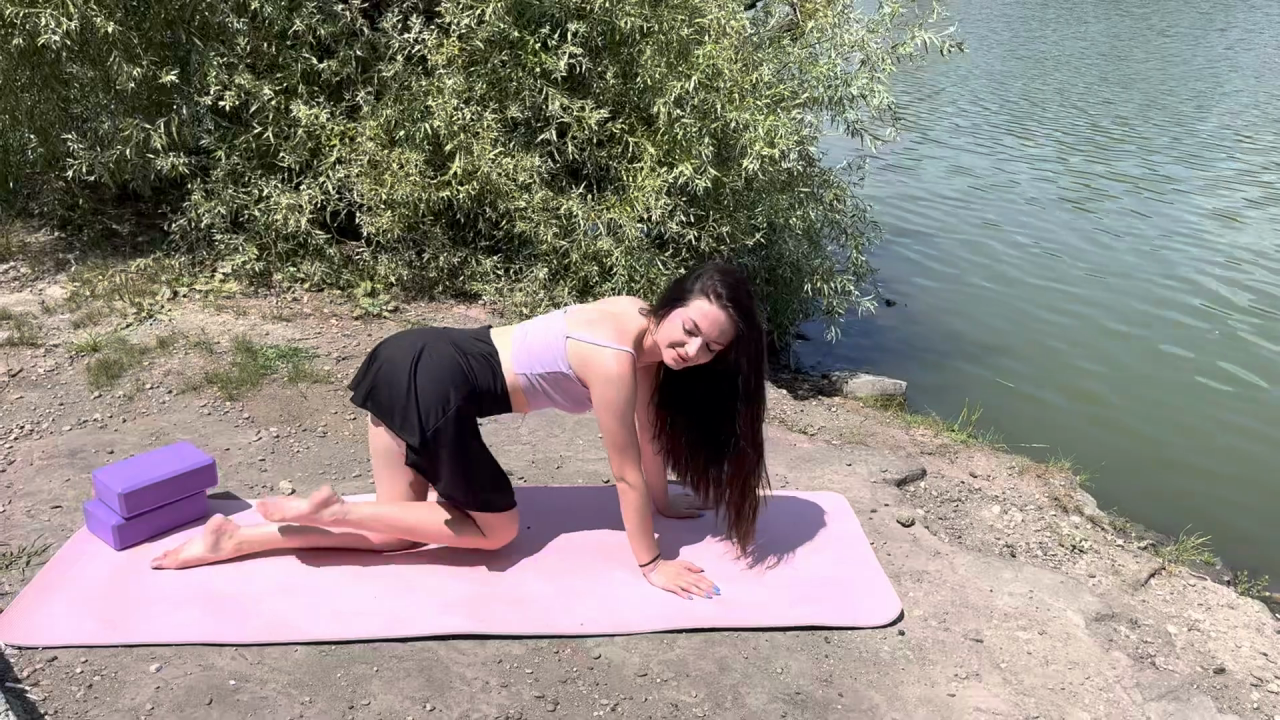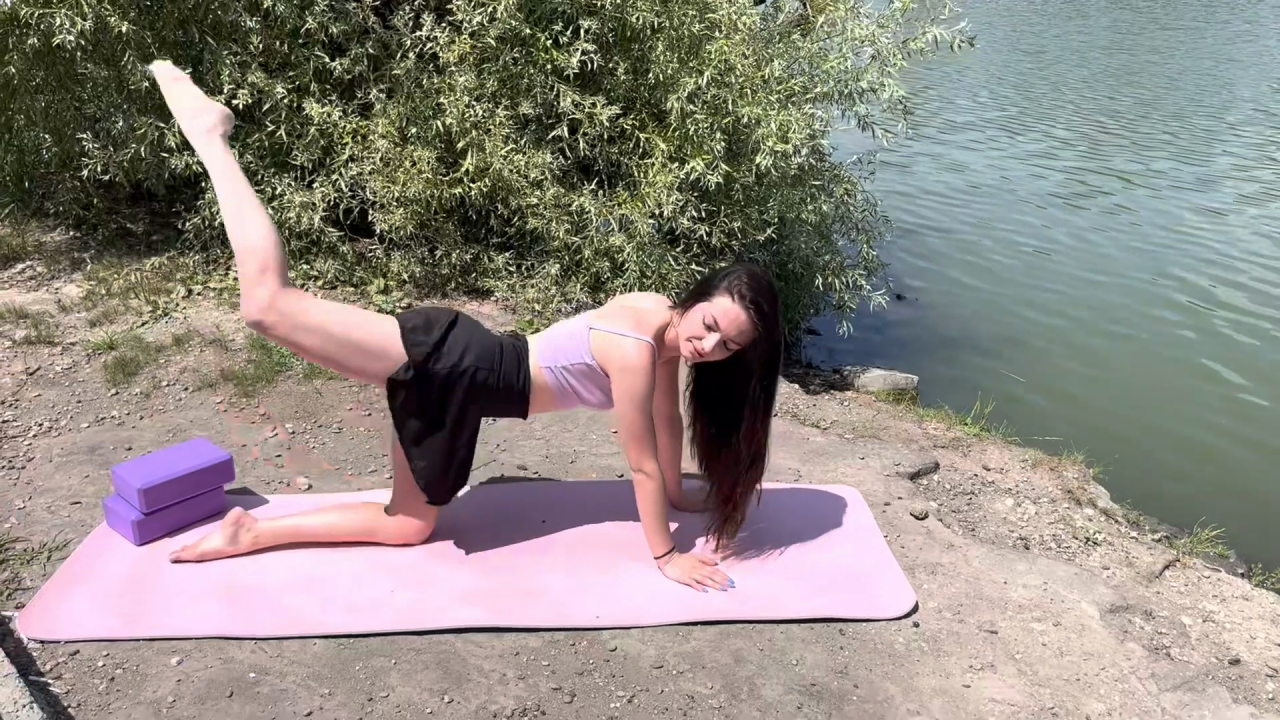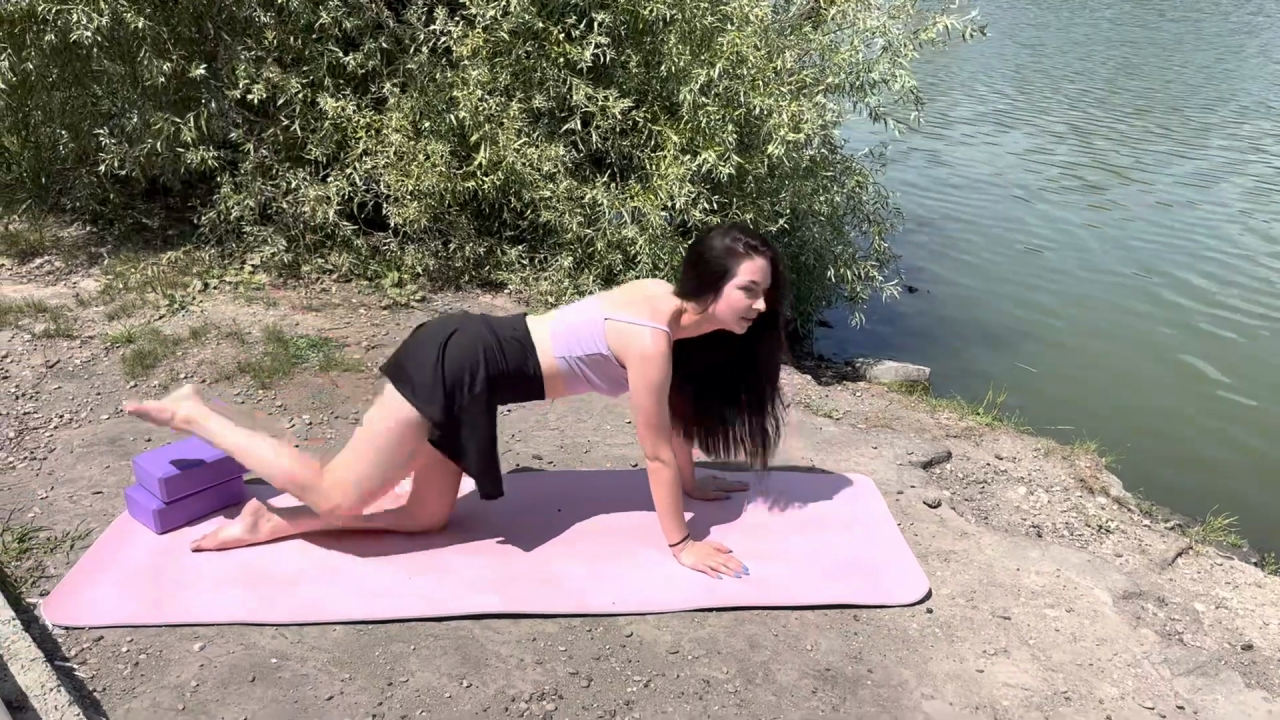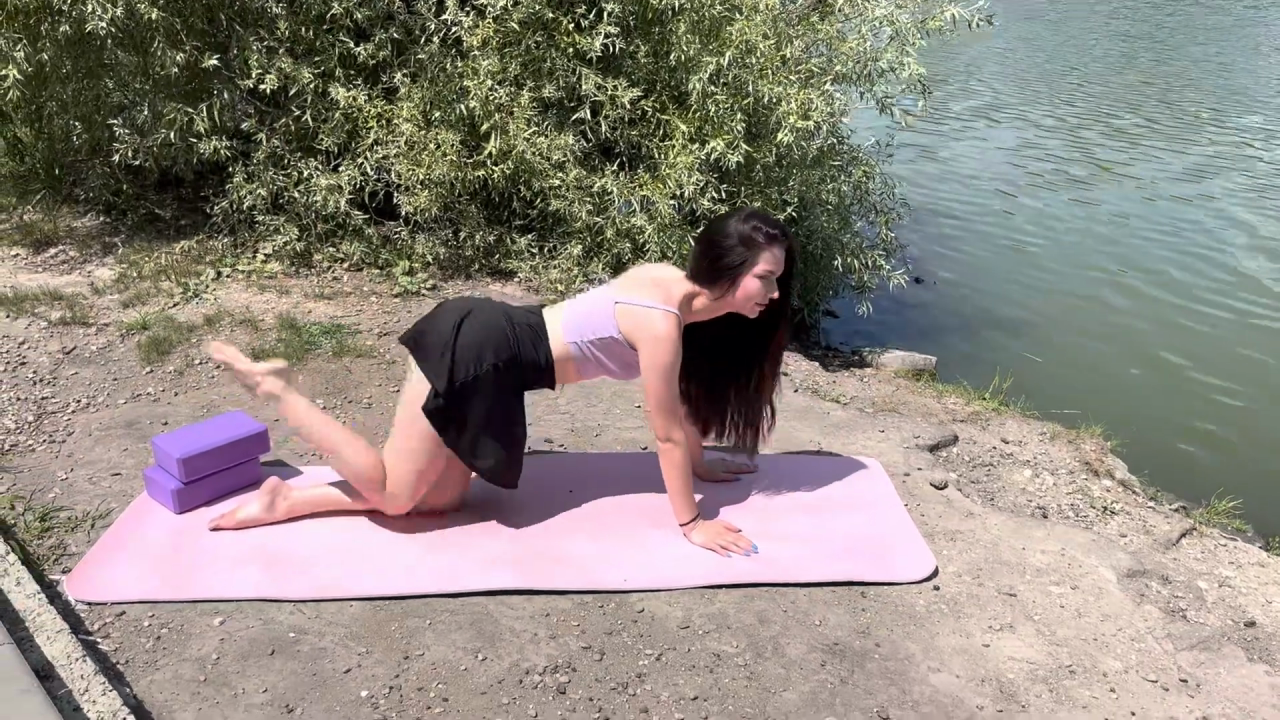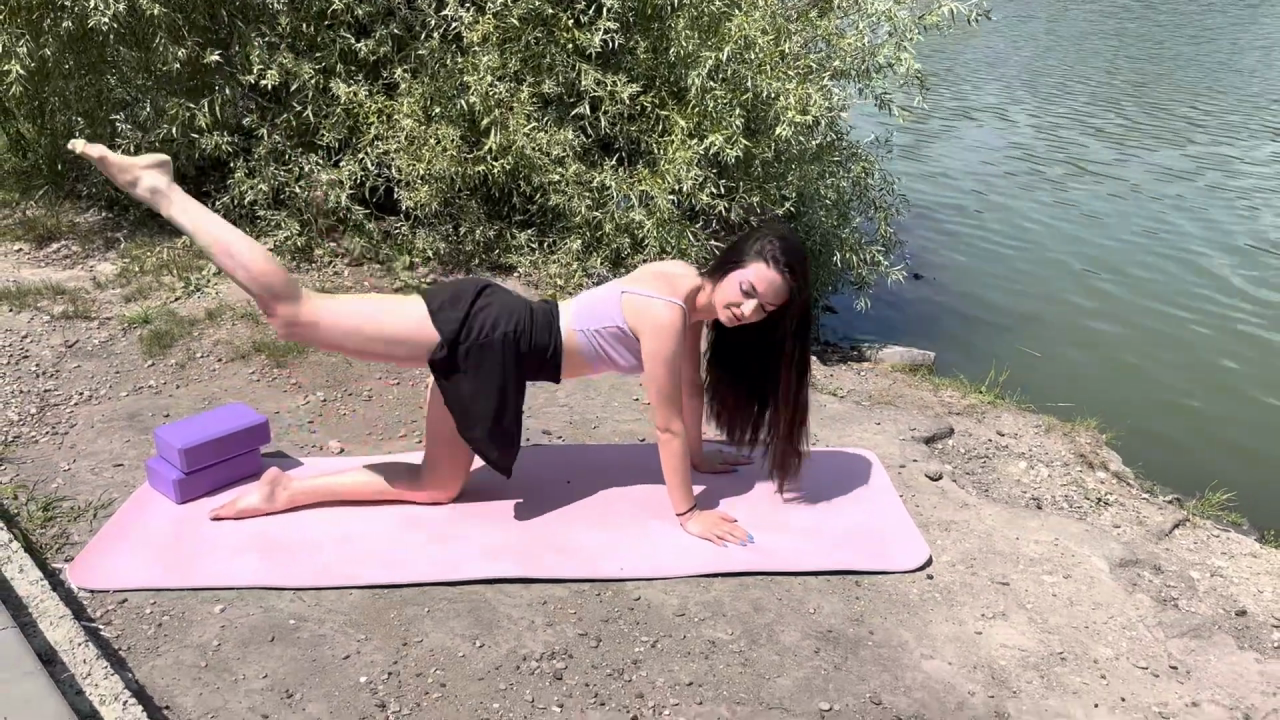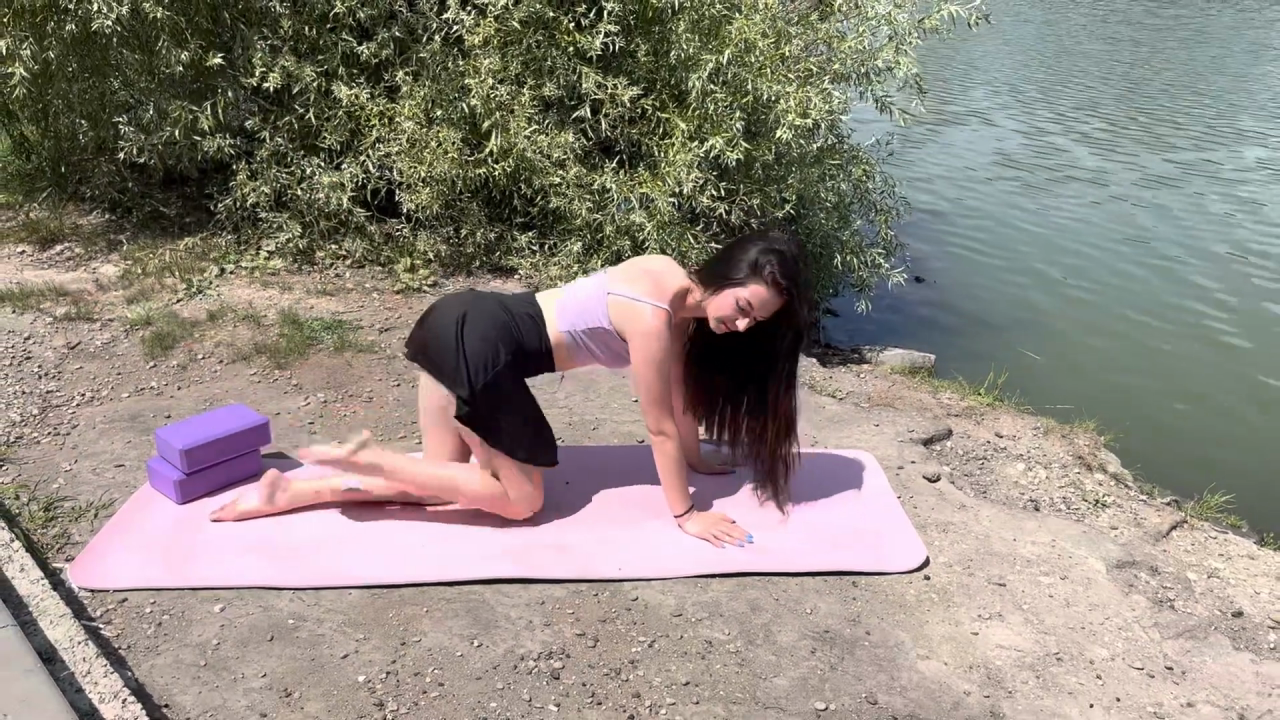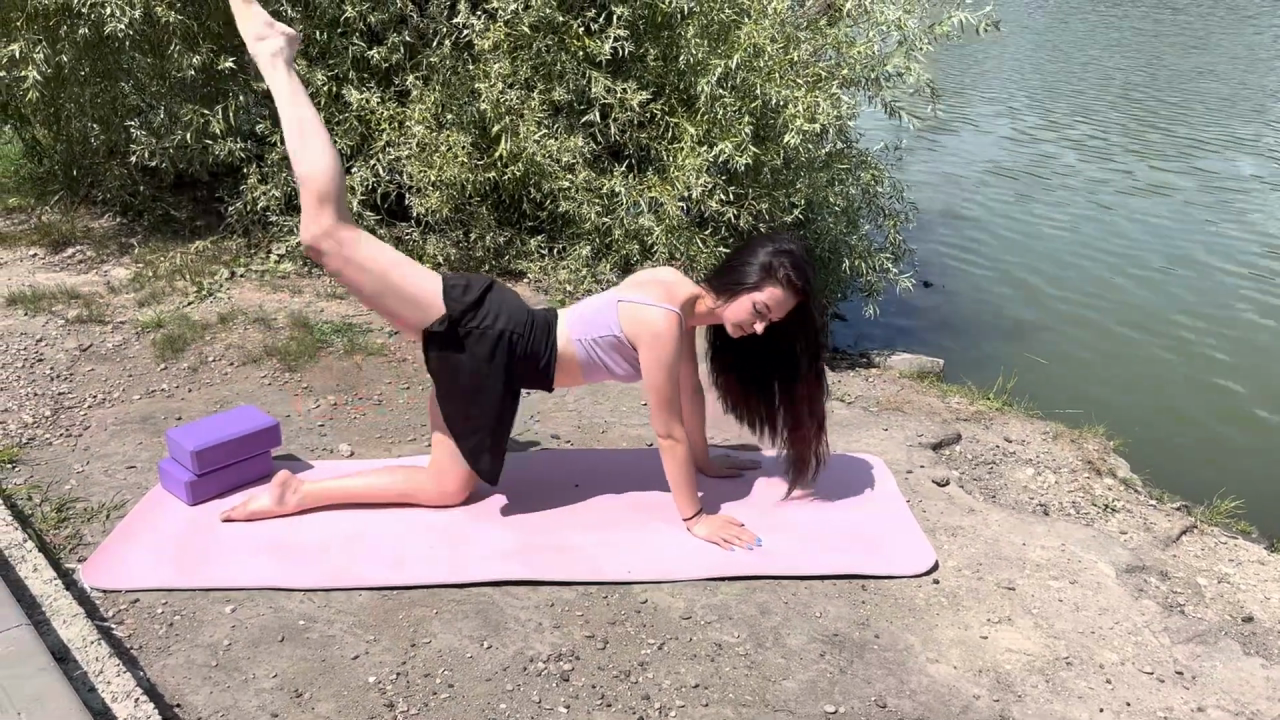
dt=0.7s
person 1, frame 1
left shoulder: (639, 319)
right shoulder: (615, 360)
left elbow: (649, 429)
right elbow: (626, 472)
left wrist: (661, 500)
right wrist: (650, 562)
left hip: (418, 361)
right hip: (433, 387)
left knee: (399, 527)
right knee: (496, 530)
left ankle: (234, 538)
right ankle: (332, 509)
person 1, frame 2
left shoulder: (656, 310)
right shoulder: (636, 349)
left elbow: (666, 434)
right elbow: (643, 467)
left wrist: (671, 505)
right wrist: (665, 557)
left hip: (456, 388)
right hip: (449, 366)
left knee: (410, 526)
right knee: (268, 304)
left ankle: (252, 529)
right ankle: (211, 133)
person 1, frame 3
left shoulder: (664, 298)
right shoulder: (651, 339)
left elbow: (674, 409)
right elbow: (657, 452)
left wrist: (689, 483)
right wrist: (679, 541)
left hip: (471, 351)
right hip: (461, 366)
left knee: (427, 512)
right knee: (335, 498)
left ankle: (267, 521)
right ankle: (189, 413)
person 1, frame 4
left shoulder: (679, 284)
right shoulder: (663, 322)
left elbow: (688, 393)
right elbow: (667, 433)
left wrist: (700, 464)
right wrist: (690, 519)
left hip: (489, 340)
right hip: (473, 349)
left knee: (437, 493)
right knee: (395, 495)
left ankle: (283, 497)
right ankle: (272, 385)
person 1, frame 5
left shoulder: (687, 284)
right shoulder: (668, 308)
left elbow: (683, 390)
right elbow: (667, 424)
left wrist: (699, 457)
right wrist: (688, 510)
left hip: (493, 361)
right hip: (484, 331)
left knee: (439, 485)
right knee: (291, 310)
left ankle: (284, 491)
right ankle: (161, 189)
person 1, frame 6
left shoulder: (674, 279)
right shoulder: (654, 315)
left elbow: (682, 387)
right elbow: (660, 425)
left wrist: (695, 456)
right wrist: (685, 512)
left hip: (471, 324)
right hip: (480, 346)
left knee: (445, 476)
right knee: (520, 500)
left ankle: (285, 490)
right ankle: (365, 458)
person 1, frame 7
left shoulder: (687, 293)
right shoulder: (663, 321)
left elbow: (687, 395)
right elbow: (669, 433)
left wrist: (709, 462)
right wrist: (693, 516)
left hip: (491, 354)
right hip: (481, 331)
left knee: (449, 488)
right knee: (325, 231)
left ankle: (298, 495)
right ankle: (275, 61)
